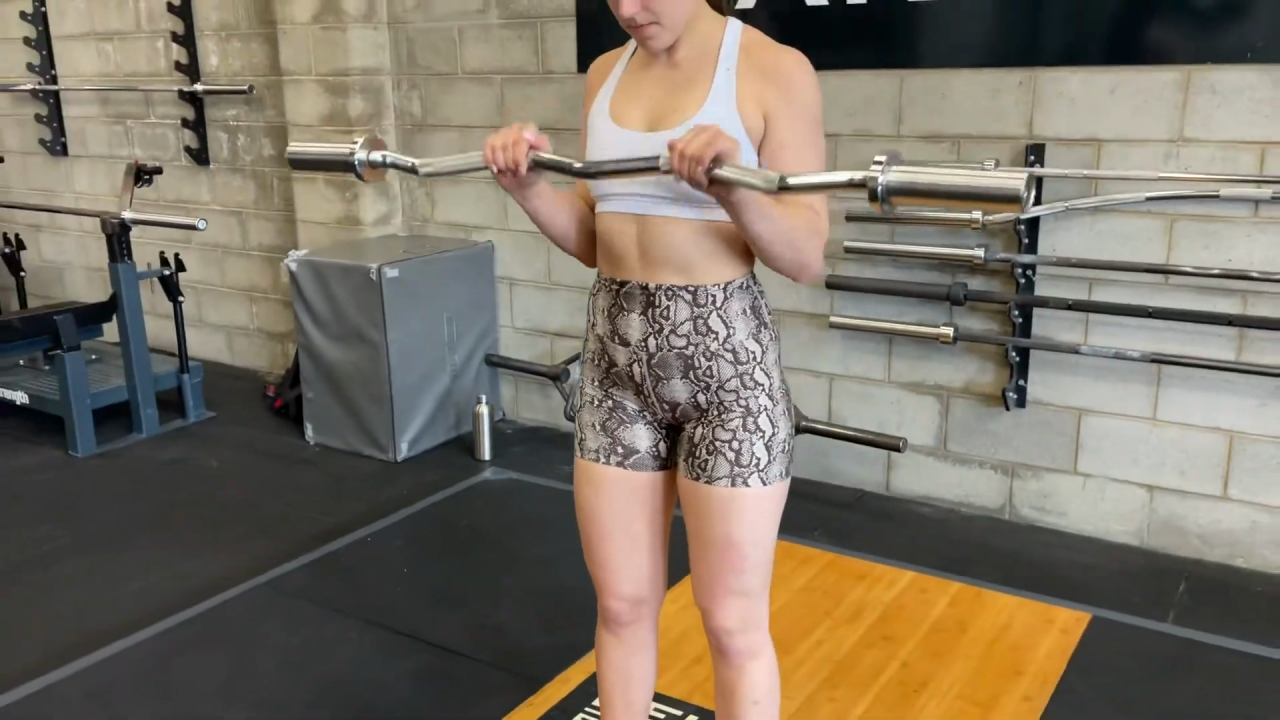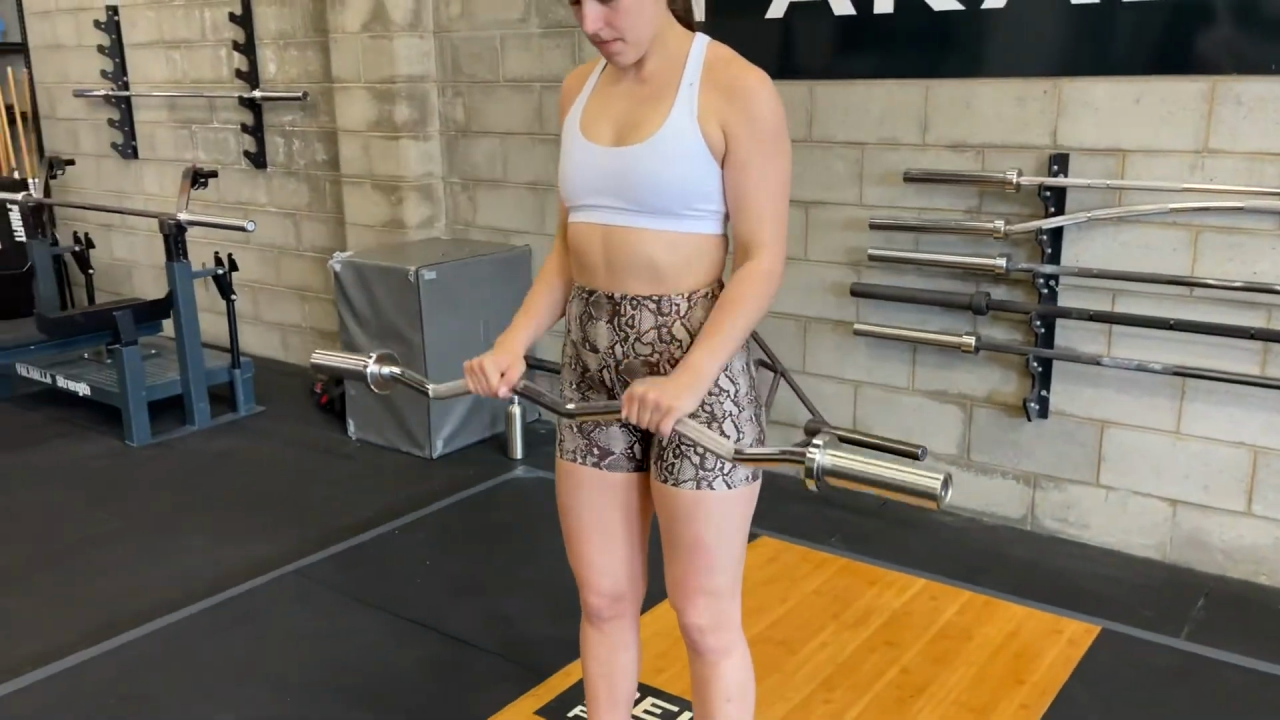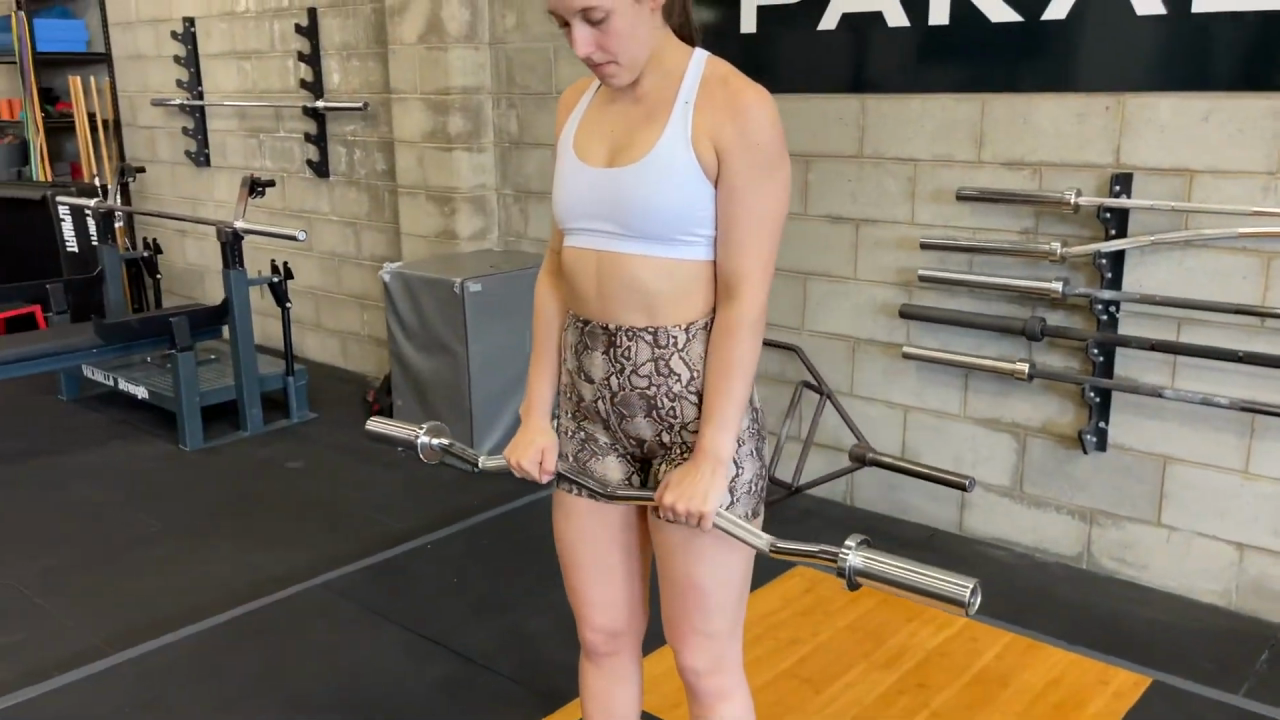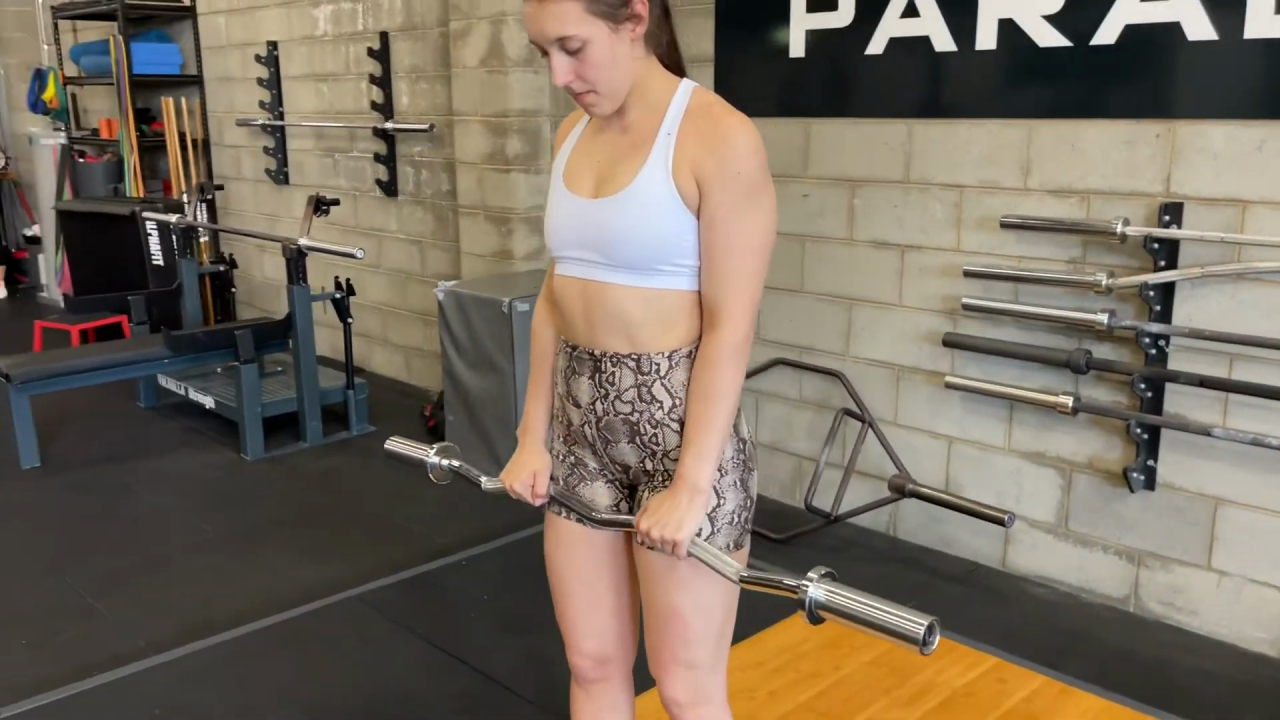
dt=0.7s
person 1, frame 1
left shoulder: (773, 69)
right shoulder: (604, 74)
left elbow: (805, 253)
right elbow: (595, 241)
left wrist: (731, 187)
right wrist: (529, 187)
left hip: (724, 350)
right hip: (616, 349)
left knee: (732, 620)
right knee: (620, 604)
person 1, frame 2
left shoulder: (736, 88)
right shoulder: (579, 87)
left elbow: (762, 260)
left wrist: (688, 382)
right wrist: (514, 341)
left hip: (697, 369)
right hip: (593, 359)
left knee: (706, 617)
right knee: (602, 601)
person 1, frame 3
left shoulder: (736, 108)
right shoulder: (575, 104)
left elbow: (745, 297)
right elbow: (556, 270)
left wrist: (710, 454)
right wrist: (535, 412)
left hip: (693, 389)
right hip: (590, 391)
left knee: (704, 660)
right knee: (602, 635)
person 1, frame 4
left shoulder: (719, 137)
right shoulder: (573, 134)
left elbow: (729, 328)
left wrist: (690, 487)
right wrist: (532, 436)
left hip: (681, 418)
right hip: (584, 421)
